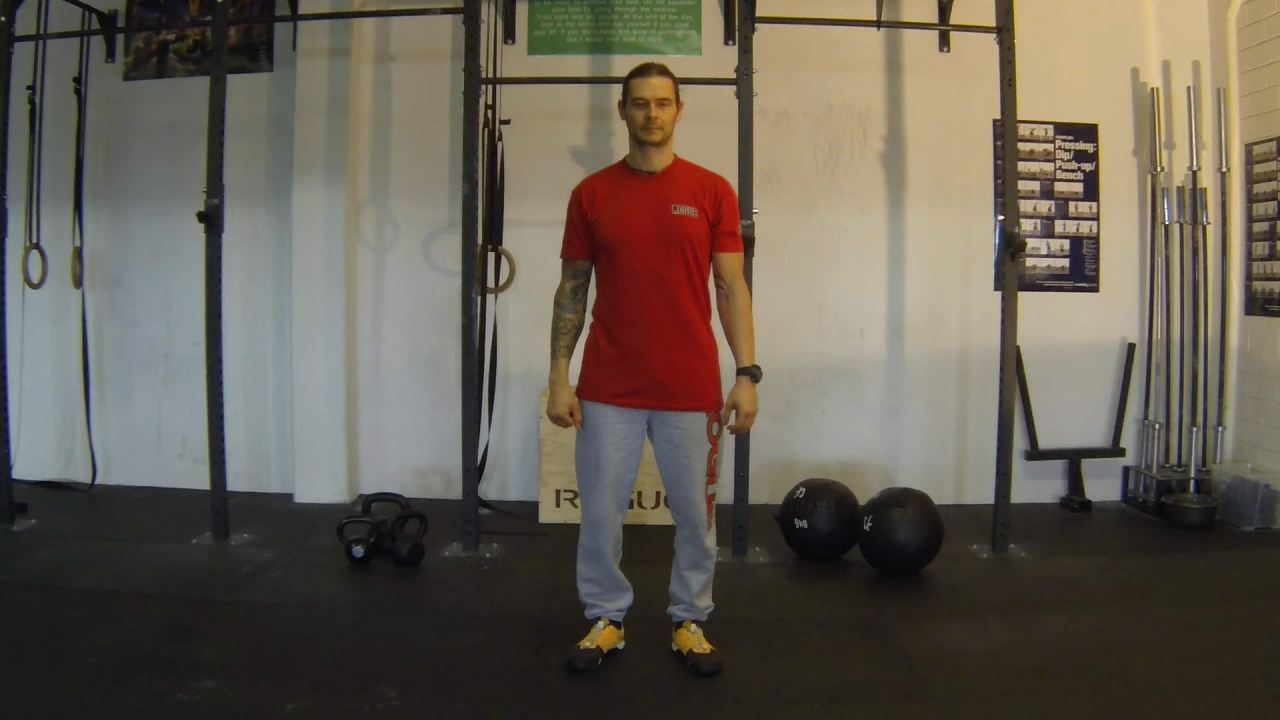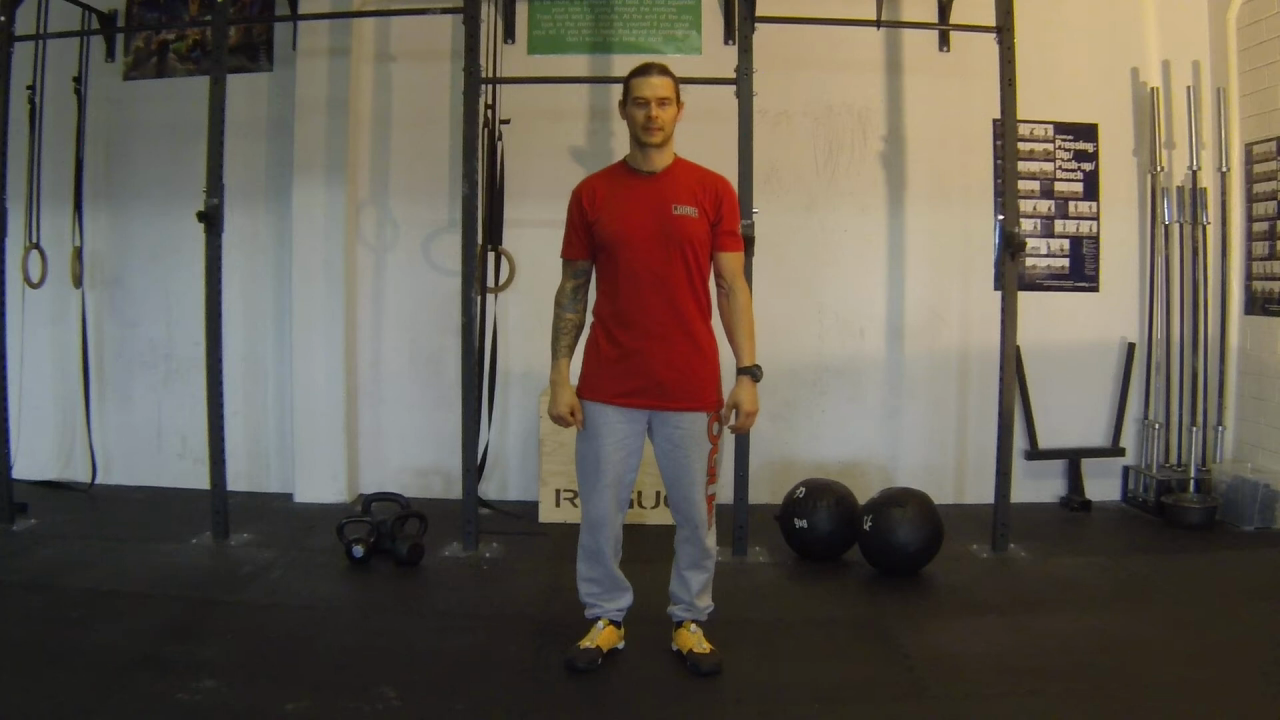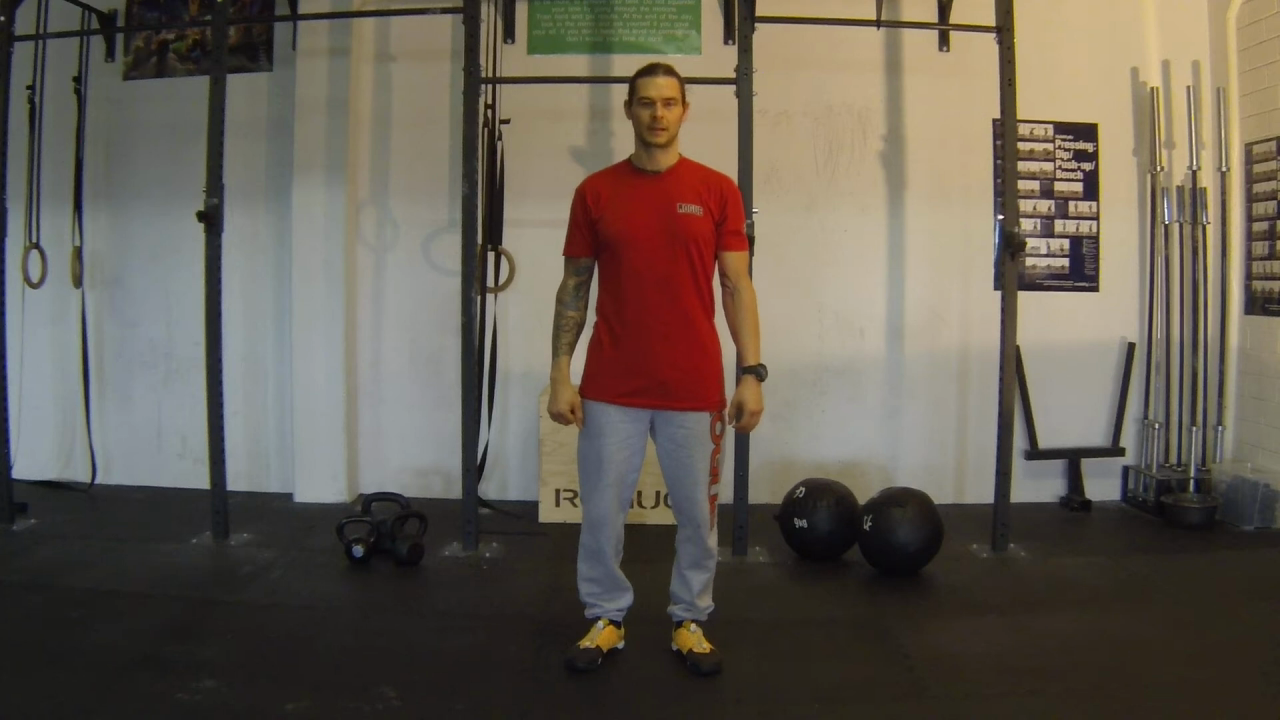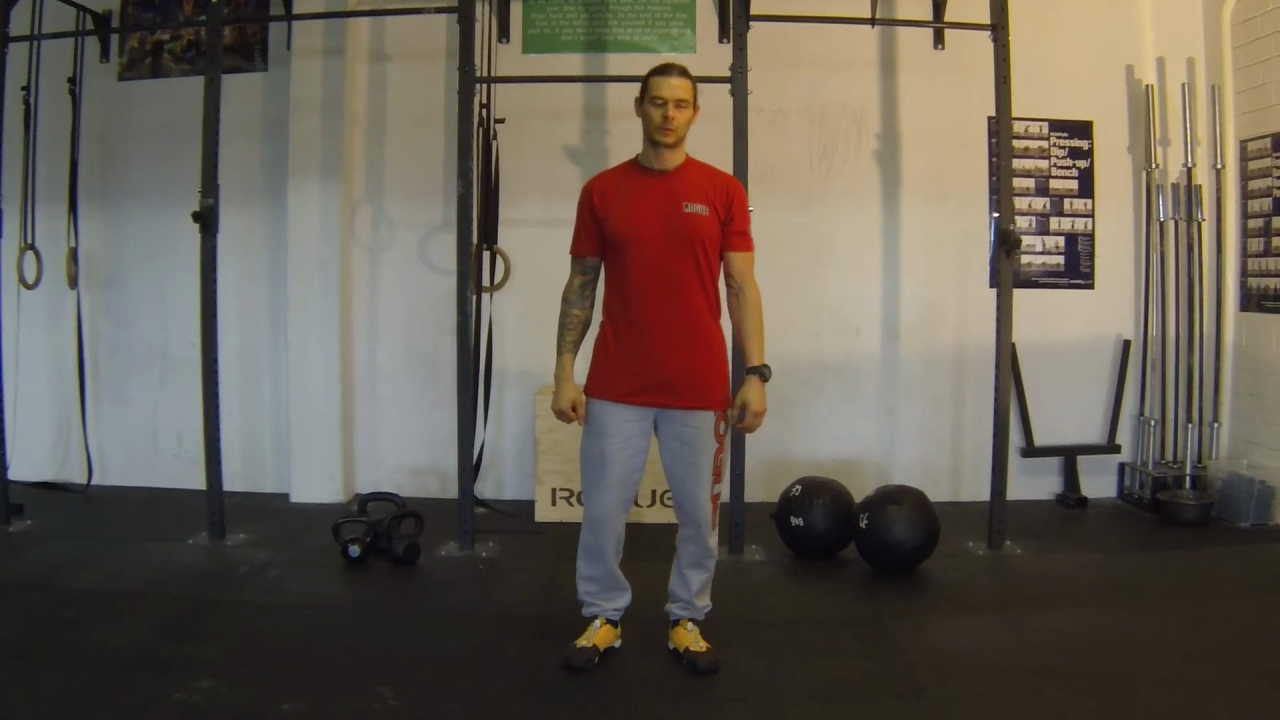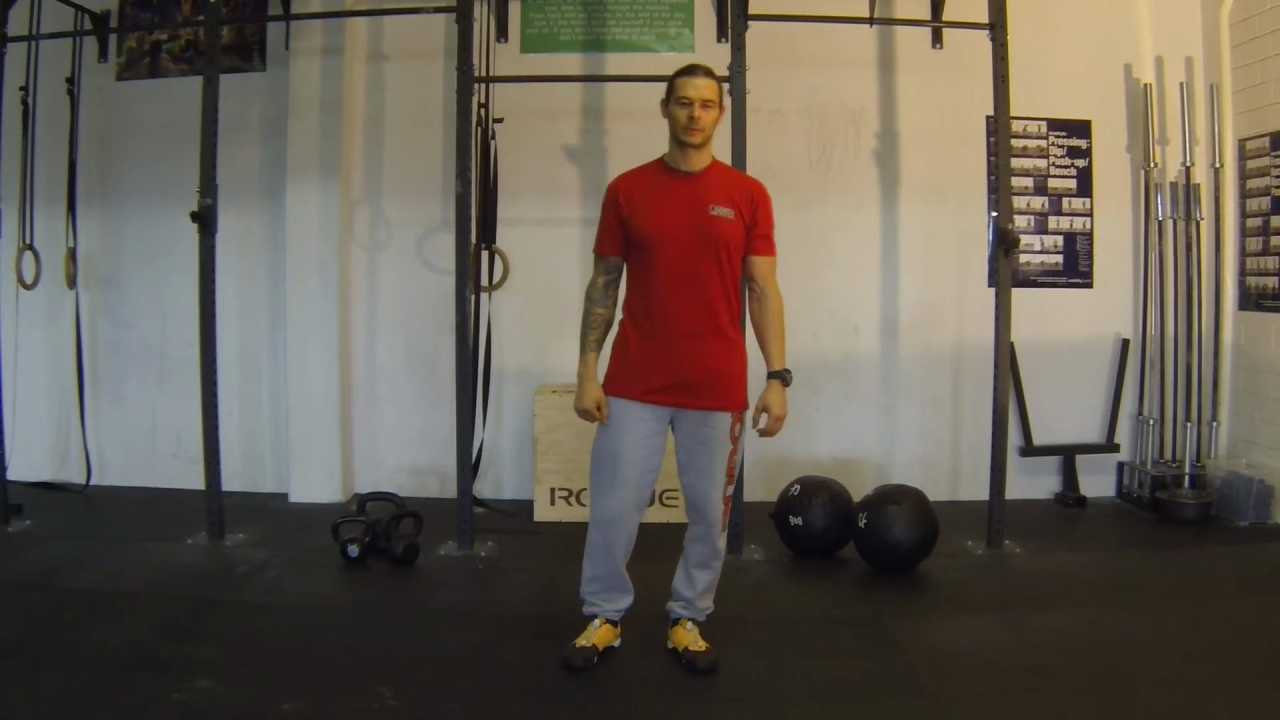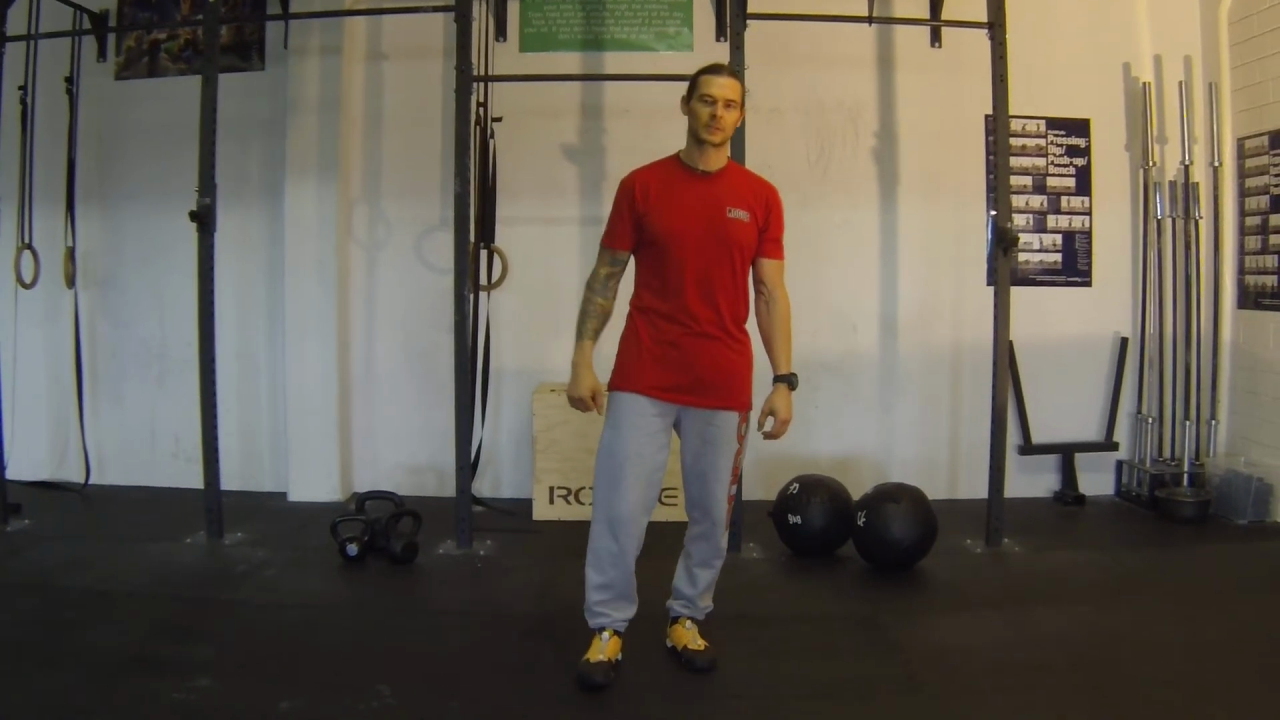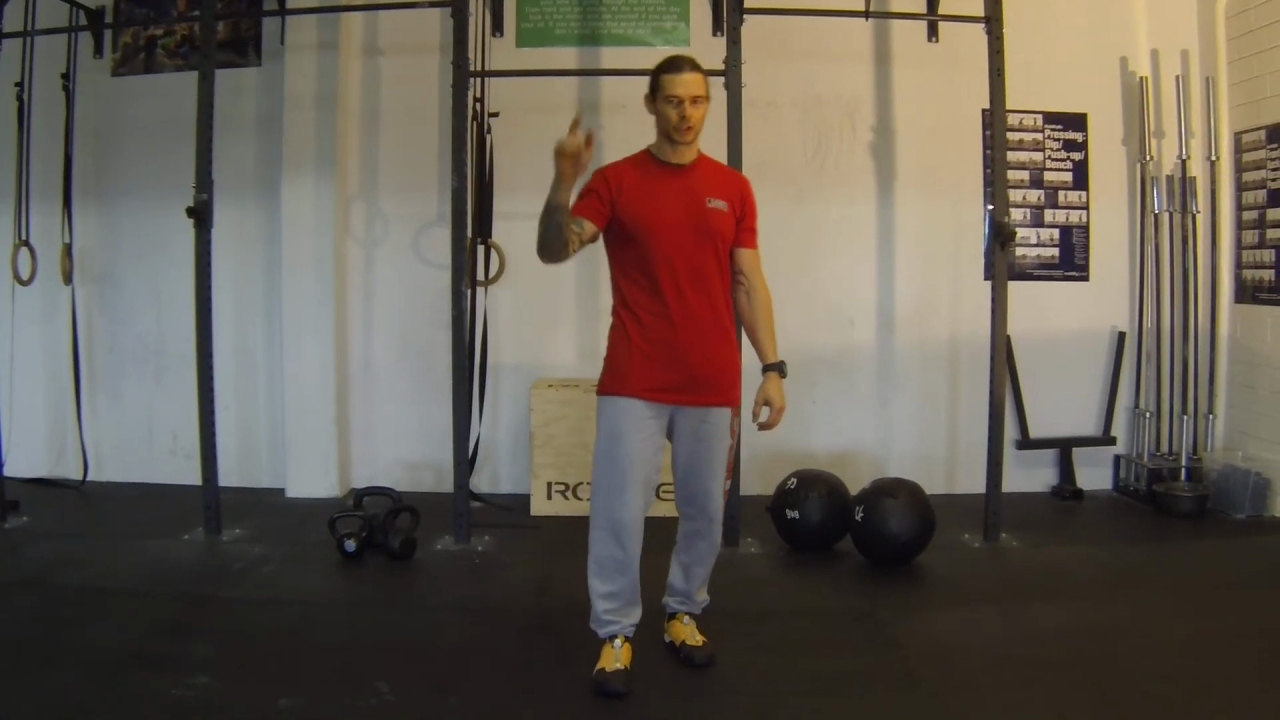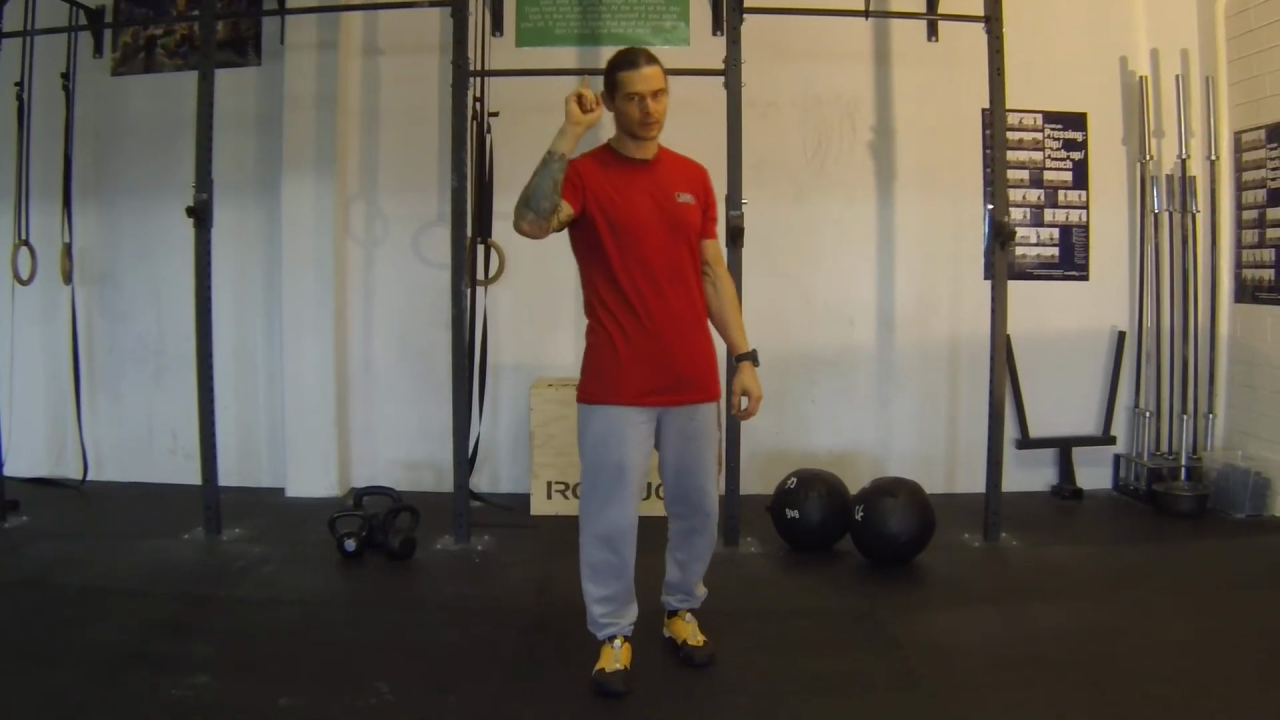
dt=0.5s
person 1, frame 1
left shoulder: (713, 191)
right shoulder: (591, 193)
left elbow: (731, 287)
right elbow: (572, 290)
left wrist: (747, 374)
right wrist: (559, 377)
left hip: (691, 389)
right hip: (609, 388)
left knee: (695, 513)
right knee: (600, 511)
left ankle: (689, 620)
right ankle: (605, 618)
person 1, frame 2
left shoulder: (712, 190)
right shoulder: (591, 194)
left elbow: (731, 286)
right elbow: (572, 290)
left wrist: (747, 374)
right wrist: (559, 378)
left hip: (691, 388)
right hip: (609, 389)
left knee: (695, 513)
right knee: (600, 511)
left ankle: (689, 620)
right ankle: (605, 617)
person 1, frame 3
left shoulder: (717, 191)
right shoulder: (595, 192)
left elbow: (737, 286)
right elbow: (574, 287)
left wrist: (752, 373)
right wrist: (560, 374)
left hip: (694, 388)
right hip: (612, 388)
left knee: (698, 513)
right knee: (602, 511)
left ankle: (690, 620)
right ankle: (605, 618)
person 1, frame 4
left shoulder: (724, 191)
right shoulder: (602, 190)
left elbow: (741, 285)
right elbow: (580, 285)
left wrist: (756, 373)
right wrist: (564, 371)
left hip: (699, 386)
right hip: (617, 386)
left knee: (699, 512)
right knee: (603, 509)
left ankle: (687, 619)
right ankle: (603, 616)
person 1, frame 5
left shoulder: (747, 195)
right shoulder: (626, 190)
left elbow: (762, 289)
right elbow: (603, 284)
left wrist: (777, 376)
right wrist: (587, 371)
left hip: (716, 387)
right hip: (635, 382)
left knee: (709, 513)
right knee: (613, 508)
left ankle: (688, 619)
right ankle: (603, 616)
person 1, frame 6
left shoulder: (760, 196)
right shoulder: (641, 185)
left elbow: (770, 291)
right elbow: (606, 273)
left wrist: (783, 380)
right wrist: (582, 357)
left hip: (722, 385)
right hip: (642, 378)
left knee: (712, 513)
right knee: (619, 508)
left ankle: (686, 618)
right ankle: (607, 628)
person 1, frame 7
left shoulder: (732, 186)
right shoulder: (614, 180)
left elbow: (748, 283)
right elbow: (553, 250)
left wrist: (772, 367)
right wrist: (563, 181)
left hip: (712, 381)
right hip: (634, 381)
left knee: (705, 509)
right knee: (619, 510)
left ankle: (684, 613)
right ankle: (615, 633)
person 1, frame 8
left shoulder: (693, 176)
right shoulder: (582, 174)
left elbow: (713, 273)
right elbow: (530, 222)
left wrist: (744, 357)
right wrist: (568, 134)
left hip: (693, 379)
right hip: (615, 385)
left knee: (698, 507)
right knee: (610, 515)
left ankle: (681, 610)
right ankle: (613, 634)
